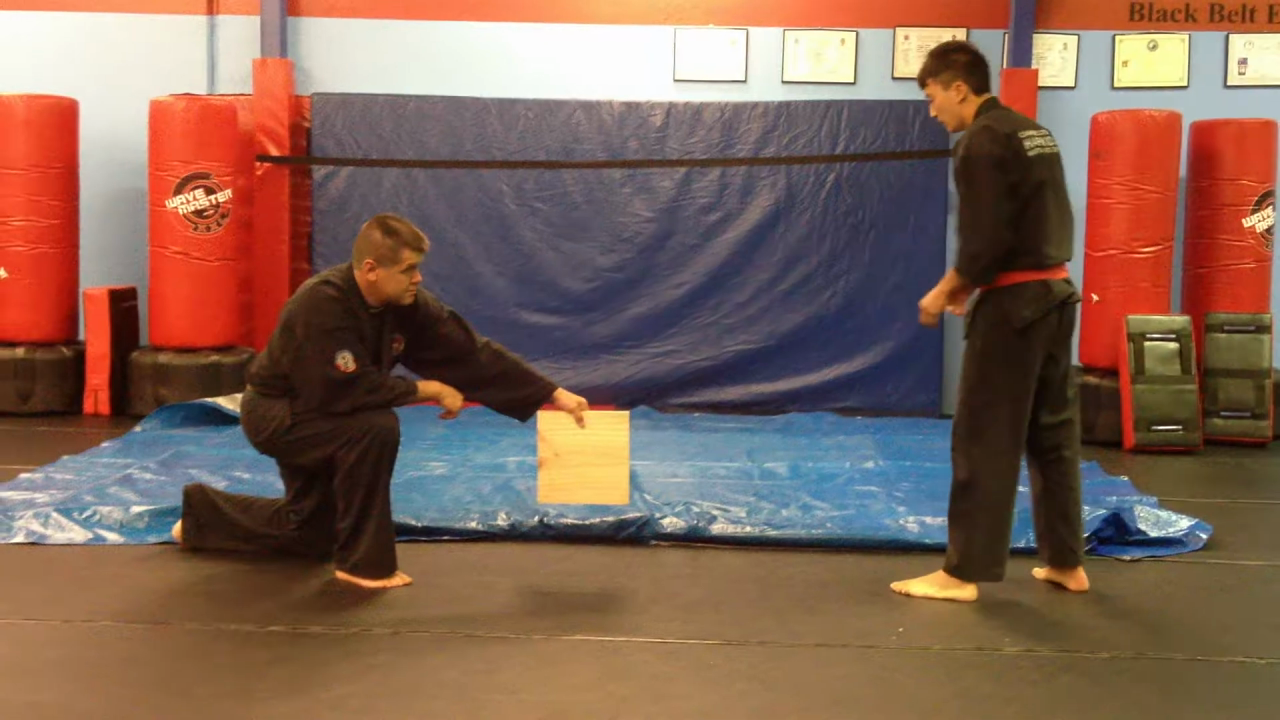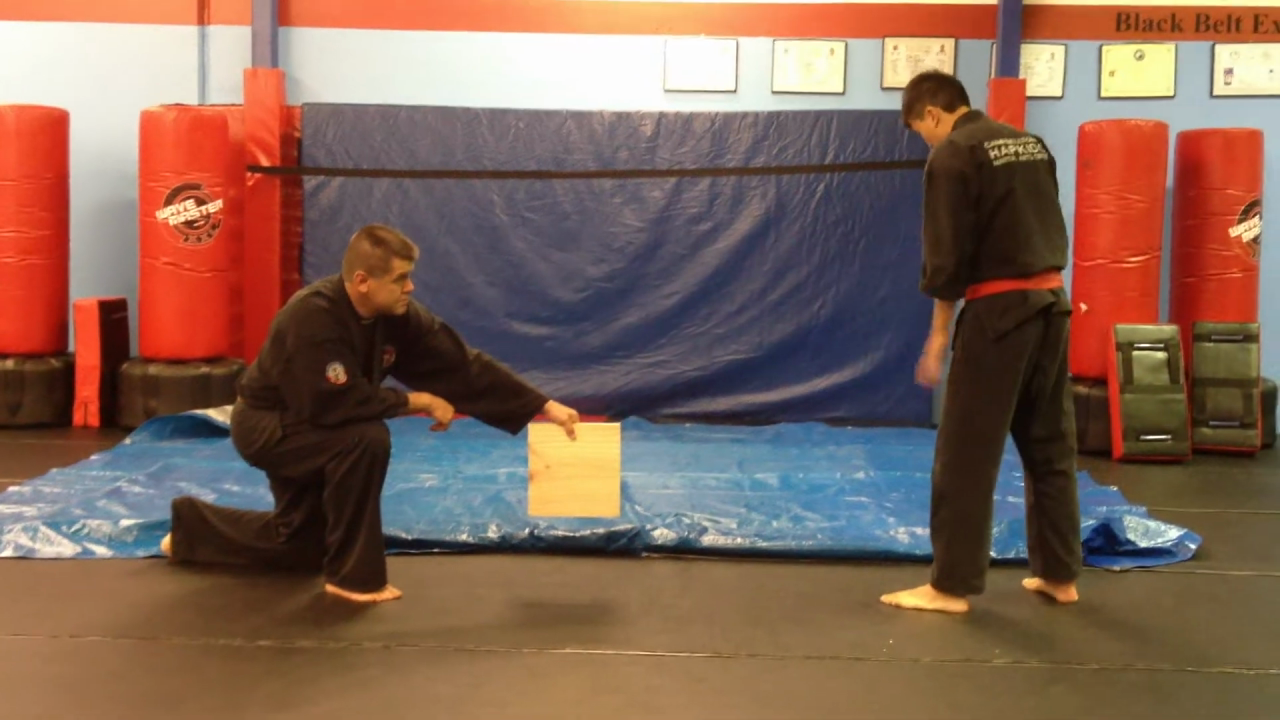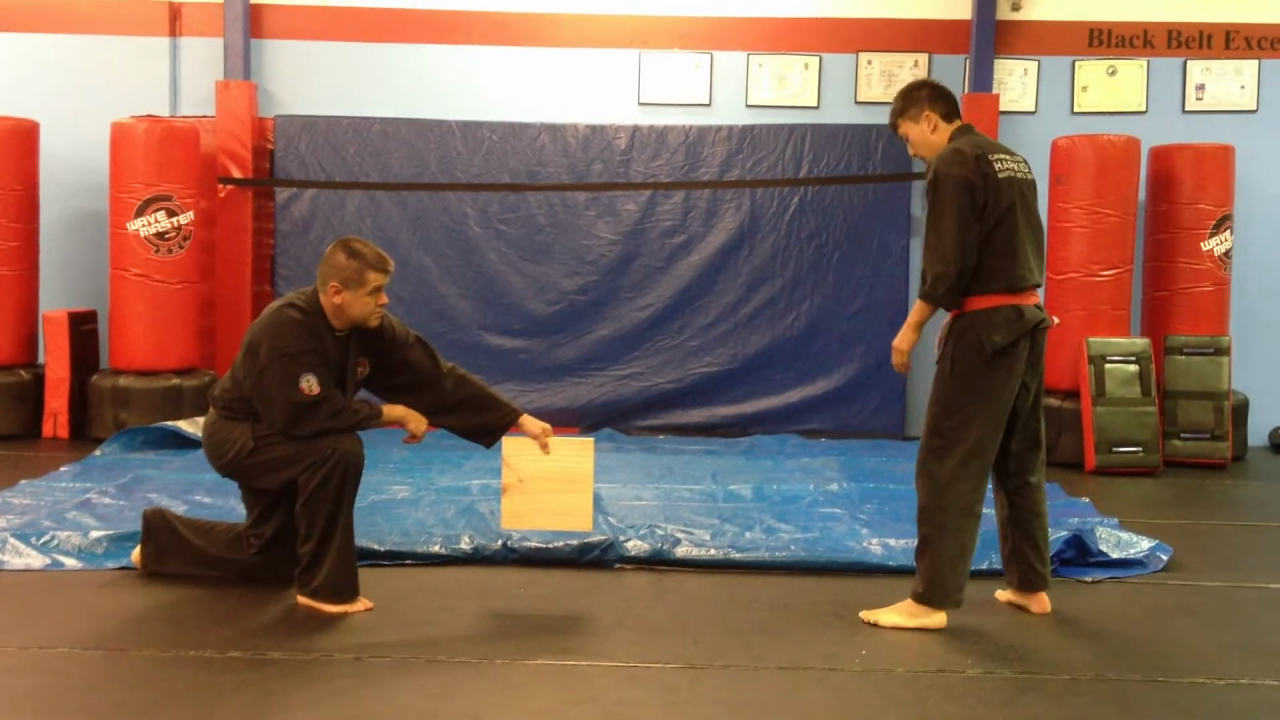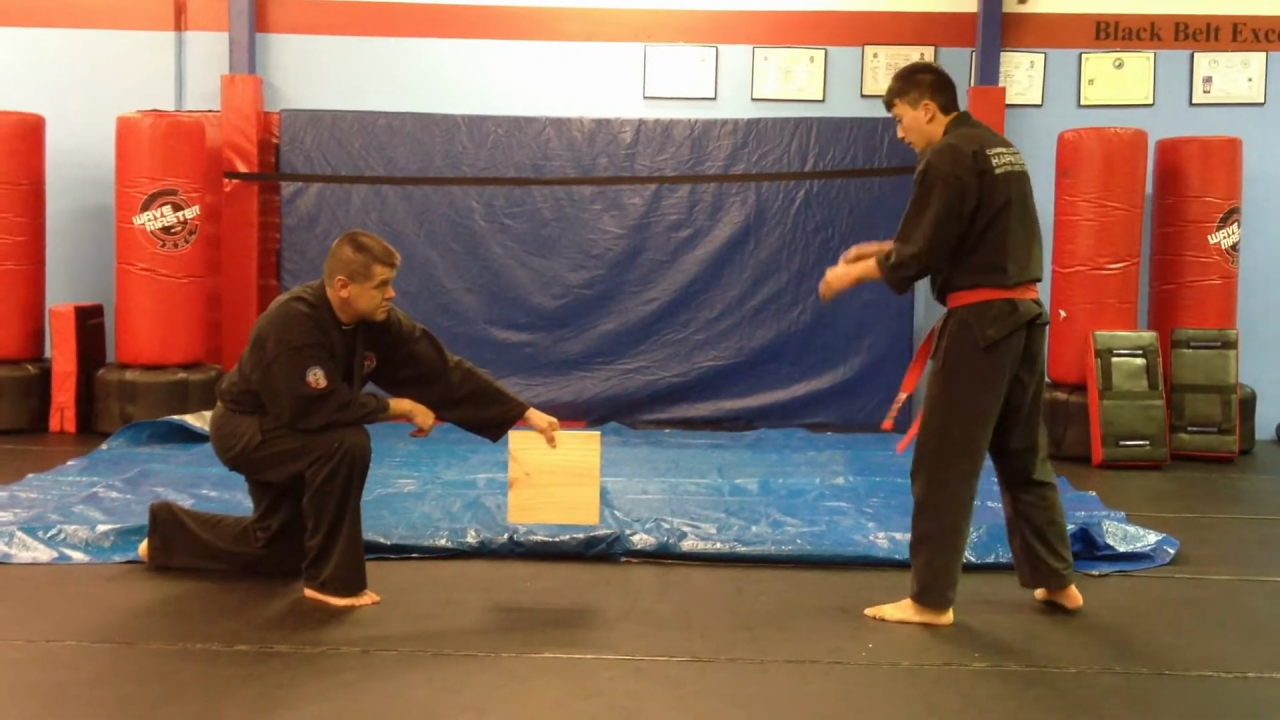
dt=0.5s
person 1, frame 1
left shoulder: (981, 142)
right shoulder: (1033, 133)
left elbow: (985, 240)
left wrist: (945, 290)
right wrist: (966, 282)
left hip: (1013, 302)
right hip: (1055, 292)
left knee: (984, 439)
right knee: (1053, 433)
left ankle: (964, 573)
right ankle: (1066, 561)
person 1, frame 2
left shoulder: (952, 156)
right shoulder: (1031, 144)
left elbow: (947, 254)
right elbow: (1050, 231)
left wrist: (939, 333)
left hip: (999, 309)
right hip: (1050, 302)
left knee: (965, 450)
right knee: (1050, 444)
left ankle: (952, 584)
right ankle: (1059, 573)
person 1, frame 3
left shoulder: (954, 166)
right shoulder: (1012, 162)
left elbow: (948, 264)
left wrist: (912, 327)
left hip: (985, 326)
right hip: (1027, 319)
left knee: (949, 462)
right knee: (1019, 460)
left ankle: (931, 598)
right ankle: (1030, 584)
person 1, frame 4
left shoulder: (947, 159)
right shoulder: (1001, 149)
left elbow: (922, 251)
left wrist: (854, 274)
right wrist: (886, 249)
left hip: (980, 320)
right hip: (1023, 313)
left knee: (944, 460)
right knee: (1024, 455)
left ankle: (931, 598)
right ankle: (1057, 580)
person 2, frame 1
left shoulder: (405, 302)
right shoulder: (322, 305)
left elbow: (470, 352)
right elbow: (349, 391)
left wrist: (552, 393)
right wrist: (429, 390)
left hip: (316, 413)
right hip: (276, 412)
left knee: (312, 532)
right knee: (375, 429)
left ankle: (201, 514)
right ankle: (362, 561)
person 2, frame 2
left shoulder: (396, 314)
right shoulder: (313, 317)
left elbow: (461, 364)
right elbow: (339, 402)
left wrist: (543, 405)
right wrist: (419, 401)
left hip: (306, 424)
right hip: (266, 424)
left knee: (302, 547)
right knee: (366, 440)
left ankle: (191, 526)
right ankle: (352, 574)
person 2, frame 3
left shoulder: (371, 327)
right shoulder: (286, 328)
left elbow: (436, 377)
right elbow: (311, 414)
left wrist: (517, 418)
right wrist: (392, 413)
left hip: (278, 437)
right hip: (238, 435)
left knee: (274, 557)
right knee: (339, 451)
left ankle: (161, 537)
right ankle: (323, 586)
person 2, frame 4
left shoulder: (377, 320)
right shoulder: (293, 322)
left elbow: (442, 371)
right elbow: (319, 408)
left wrist: (524, 413)
right wrist: (400, 407)
left hip: (287, 429)
right hip: (246, 429)
left knee: (281, 549)
right knee: (346, 445)
left ankle: (167, 532)
right ankle: (330, 579)
